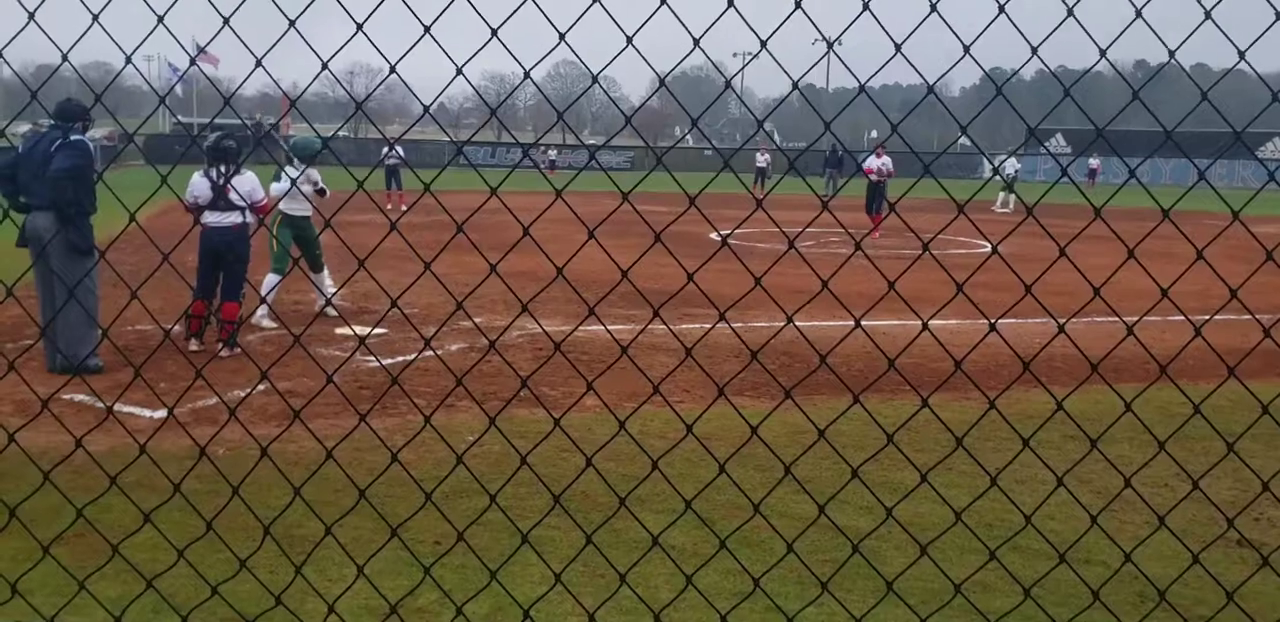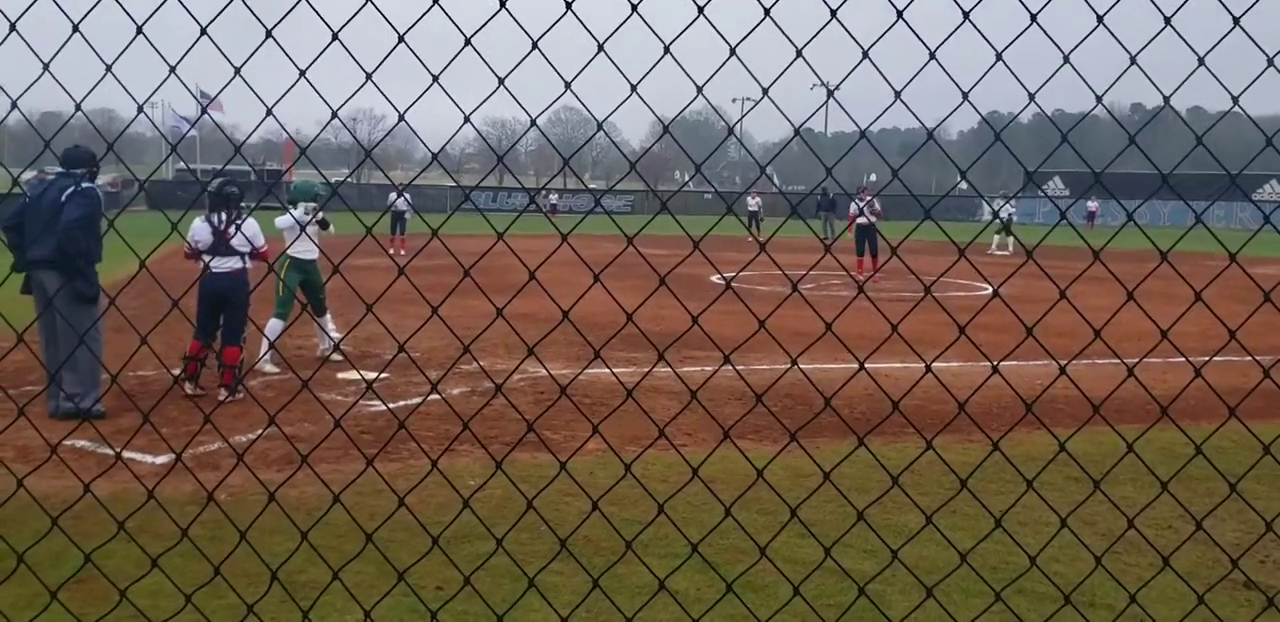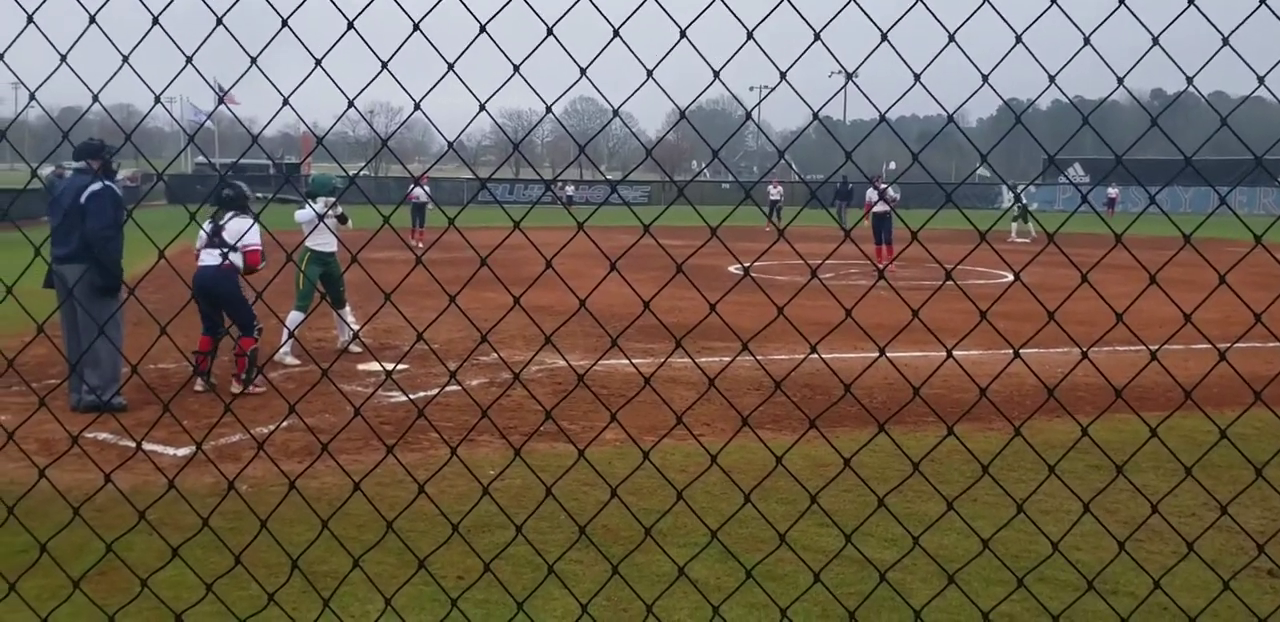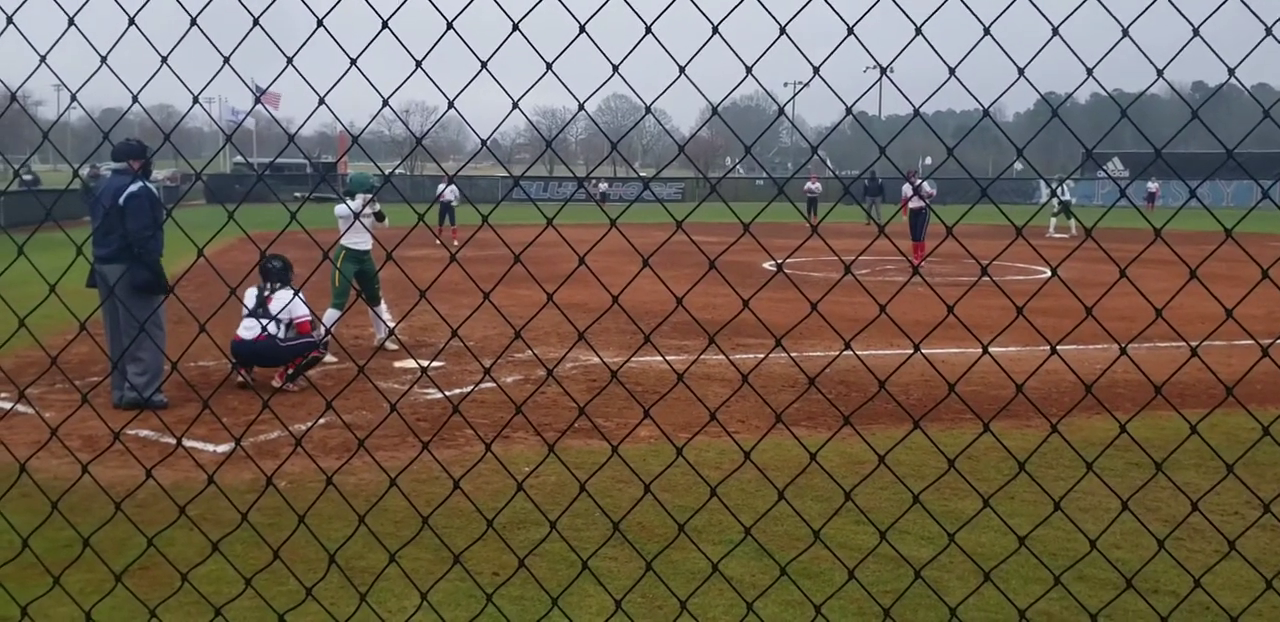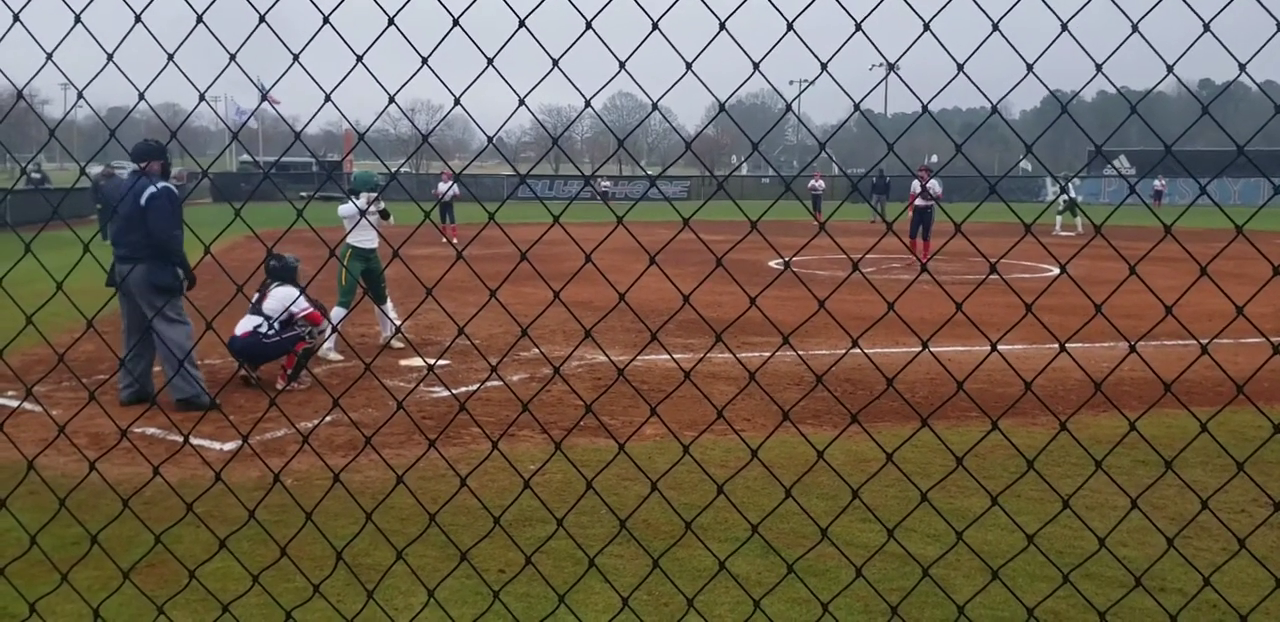
dt=0.7s
person 1, frame 1
left shoulder: (32, 143)
right shoulder: (76, 144)
right elbow: (59, 176)
right wrist: (69, 211)
left hip: (35, 223)
right hip: (64, 226)
left knee: (48, 292)
right knee: (79, 290)
left ankle: (55, 355)
right ankle: (78, 356)
person 1, frame 2
left shoulder: (39, 190)
right shoulder: (84, 191)
right elbow: (71, 228)
right wrist: (78, 264)
left hip: (39, 273)
right hip: (69, 275)
left knee: (52, 339)
right knee: (83, 338)
left ankle: (57, 400)
right ankle: (79, 401)
person 1, frame 3
left shoulder: (61, 187)
right shoulder: (101, 189)
left elbow: (59, 228)
right elbow: (101, 236)
left wrist: (63, 257)
right wrist: (114, 272)
left hip: (62, 267)
right hip: (90, 269)
left knee: (75, 333)
right knee: (103, 331)
left ankle: (79, 392)
right ankle: (100, 394)
person 1, frame 4
left shoulder: (103, 188)
right shoulder: (138, 189)
left elbow: (101, 230)
right elbow: (143, 238)
left wrist: (105, 262)
right wrist: (158, 273)
left hip: (105, 267)
right hip: (131, 269)
left knee: (118, 333)
right knee: (147, 331)
left ankle: (121, 391)
right ankle: (141, 392)
person 1, frame 5
left shoulder: (123, 189)
right shoulder: (160, 190)
left elbow: (115, 232)
right elbow: (167, 237)
right wrist: (186, 269)
left hip: (125, 267)
right hip: (151, 269)
left knee: (135, 331)
right knee: (173, 329)
left ankle: (133, 389)
right ankle: (189, 392)
person 2, frame 1
left shoulder: (312, 172)
right shoulder: (285, 172)
left elbow: (324, 195)
right elbow: (273, 192)
left wrist: (316, 183)
right wrist: (297, 181)
left hip: (304, 222)
right hip: (283, 222)
left knee: (317, 264)
right knee: (279, 268)
left ankle: (324, 303)
right ankle: (260, 314)
person 2, frame 2
left shoulder: (313, 215)
right shoulder: (290, 214)
left elbow: (329, 230)
right elbow: (278, 223)
left wrist: (317, 215)
right wrist: (301, 211)
left hip: (311, 266)
right hip: (291, 265)
left knee: (321, 308)
right knee: (281, 312)
left ankle: (326, 348)
right ankle: (263, 359)
person 2, frame 3
left shoulder: (331, 207)
right shoulder: (308, 207)
left elbow: (347, 225)
right elbow: (299, 218)
left wrist: (337, 210)
right wrist: (321, 206)
left hip: (331, 258)
right hip: (311, 258)
left knee: (340, 300)
right knee: (302, 304)
left ankle: (345, 340)
right ankle: (283, 351)
person 2, frame 4
left shoulder: (368, 207)
right shoulder: (346, 205)
left elbow: (384, 223)
right elbow: (338, 212)
left wrist: (375, 207)
right wrist: (359, 202)
left hip: (366, 256)
right hip: (346, 256)
left knee: (375, 298)
right knee: (338, 302)
left ankle: (382, 337)
person 2, frame 5
left shoulder: (373, 205)
right shoulder: (350, 204)
left elbow: (389, 221)
right elbow: (341, 213)
left wrist: (380, 205)
right wrist: (364, 201)
left hip: (372, 254)
right hip: (352, 254)
left knee: (381, 296)
right knee: (345, 300)
left ankle: (388, 335)
right ankle: (326, 347)
person 3, frame 1
left shoulder: (199, 178)
right shoulder: (247, 178)
left elbow: (190, 207)
right elbow: (263, 209)
left hip: (209, 236)
right hip: (237, 236)
left knee: (203, 287)
right knee: (232, 290)
left ankle: (194, 338)
right ankle: (226, 343)
person 3, frame 2
left shoulder: (199, 223)
right shoulder: (248, 223)
left elbow: (190, 254)
right elbow: (262, 255)
left hip: (209, 281)
right hip: (236, 281)
left knee: (203, 332)
right knee: (233, 335)
left ankle: (189, 381)
right ankle: (228, 388)
person 3, frame 3
left shoulder: (209, 223)
right shoulder: (247, 223)
right elbow: (253, 261)
right wrist: (250, 265)
left hip: (200, 277)
right hip: (224, 278)
left knee: (211, 327)
right knee: (250, 328)
left ankle: (202, 378)
right ankle: (243, 381)
person 3, frame 4
left shoulder: (250, 291)
right shoulder: (292, 294)
right elbow: (305, 330)
left hip: (238, 349)
right hip: (267, 351)
right knee: (320, 341)
left ankle: (243, 371)
right ankle: (285, 378)
person 3, frame 5
left shoulder: (265, 289)
right shoulder: (290, 292)
right elbow: (317, 321)
left hip: (235, 344)
right hip: (253, 347)
right knee: (307, 333)
left ankle: (249, 367)
right ankle: (287, 378)
